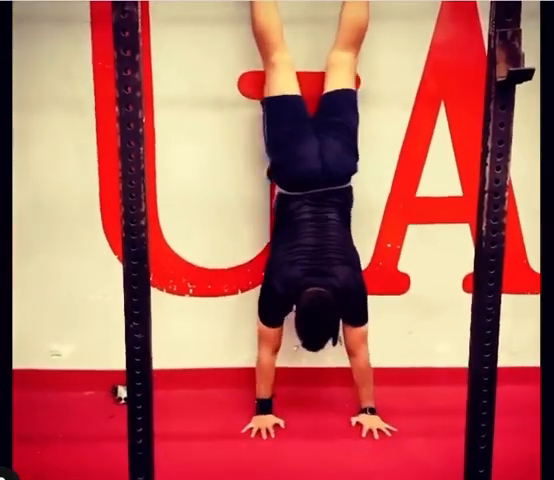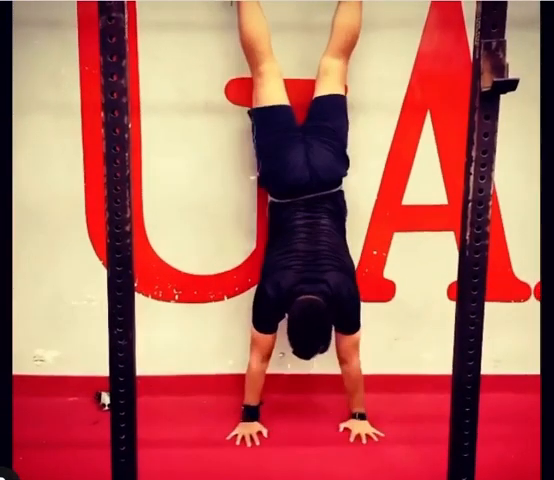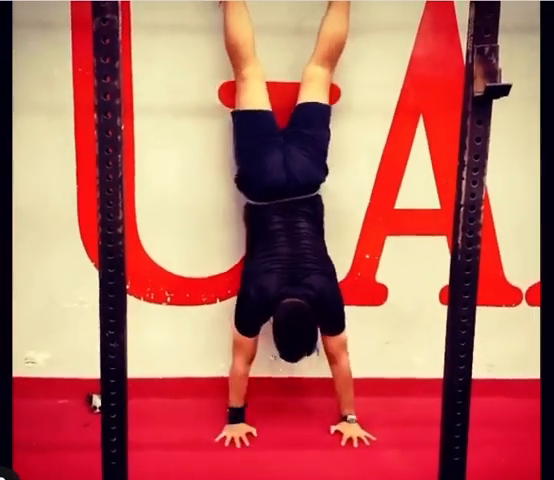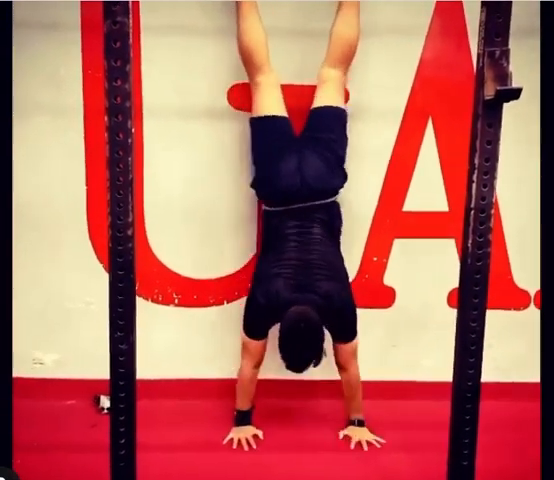
dt=0.5s
person 1, frame 1
left shoulder: (349, 282)
right shoulder: (280, 283)
left elbow: (356, 351)
right elbow: (266, 349)
left wrist: (368, 411)
right wrist: (263, 409)
left hip: (331, 169)
right hip: (296, 166)
left knee: (342, 56)
right knee: (277, 58)
person 1, frame 2
left shoulder: (343, 291)
right shoulder: (273, 290)
left elbow: (350, 360)
right elbow: (258, 358)
left wrist: (359, 416)
right wrist: (249, 417)
left hip: (321, 172)
right hip: (288, 176)
left knee: (333, 63)
right knee: (266, 66)
person 1, frame 3
left shoulder: (324, 291)
right shoulder: (256, 293)
left elbow: (340, 357)
right elbow: (240, 359)
left wrist: (350, 417)
right wrist: (233, 420)
left hip: (301, 176)
right hip: (265, 182)
left knee: (317, 71)
right knee: (248, 71)
person 1, frame 4
left shoulder: (339, 300)
right shoulder: (264, 297)
left elbow: (348, 368)
right elbow: (250, 364)
left wrist: (357, 422)
right wrist: (240, 420)
left hip: (316, 183)
right hip: (282, 185)
left knee: (331, 73)
right knee: (264, 78)
